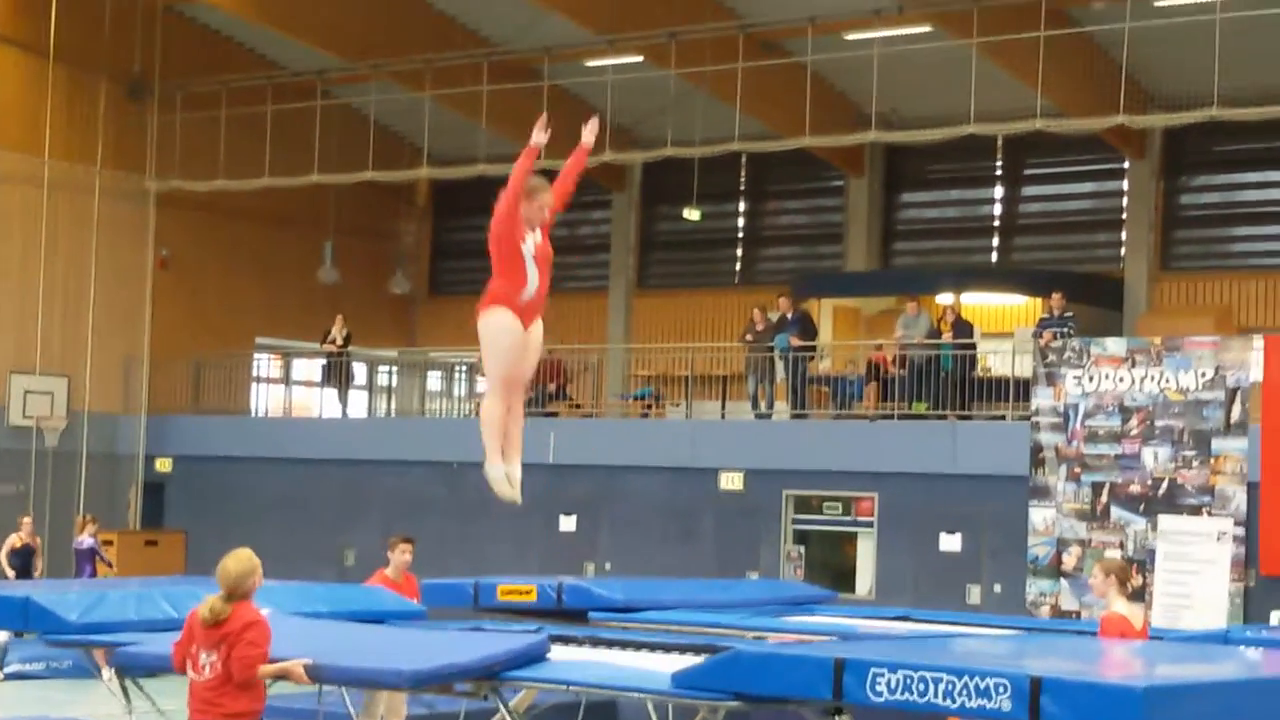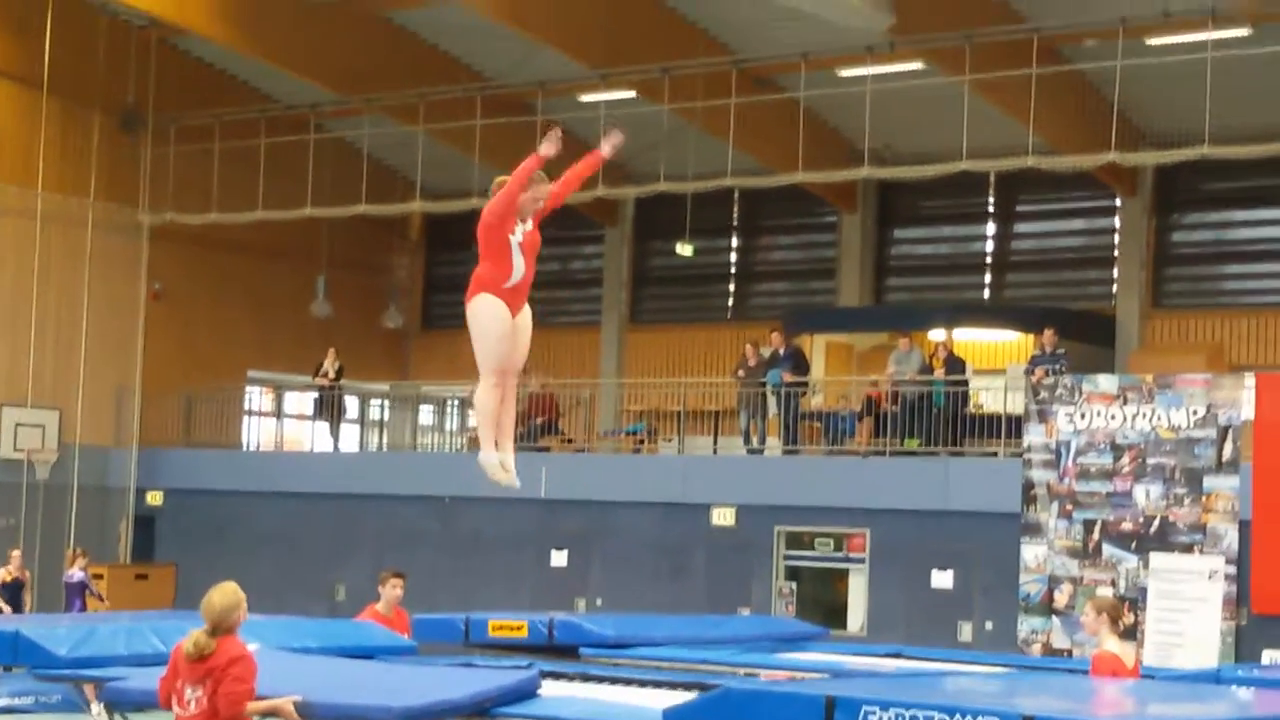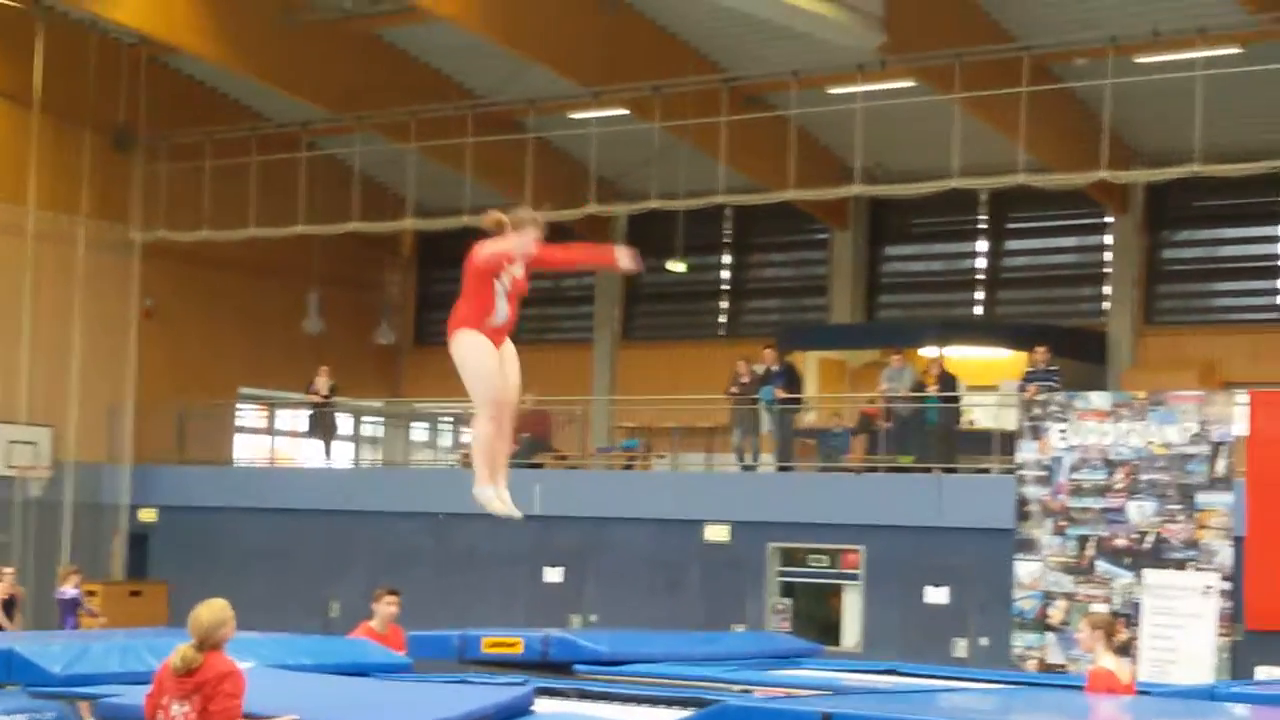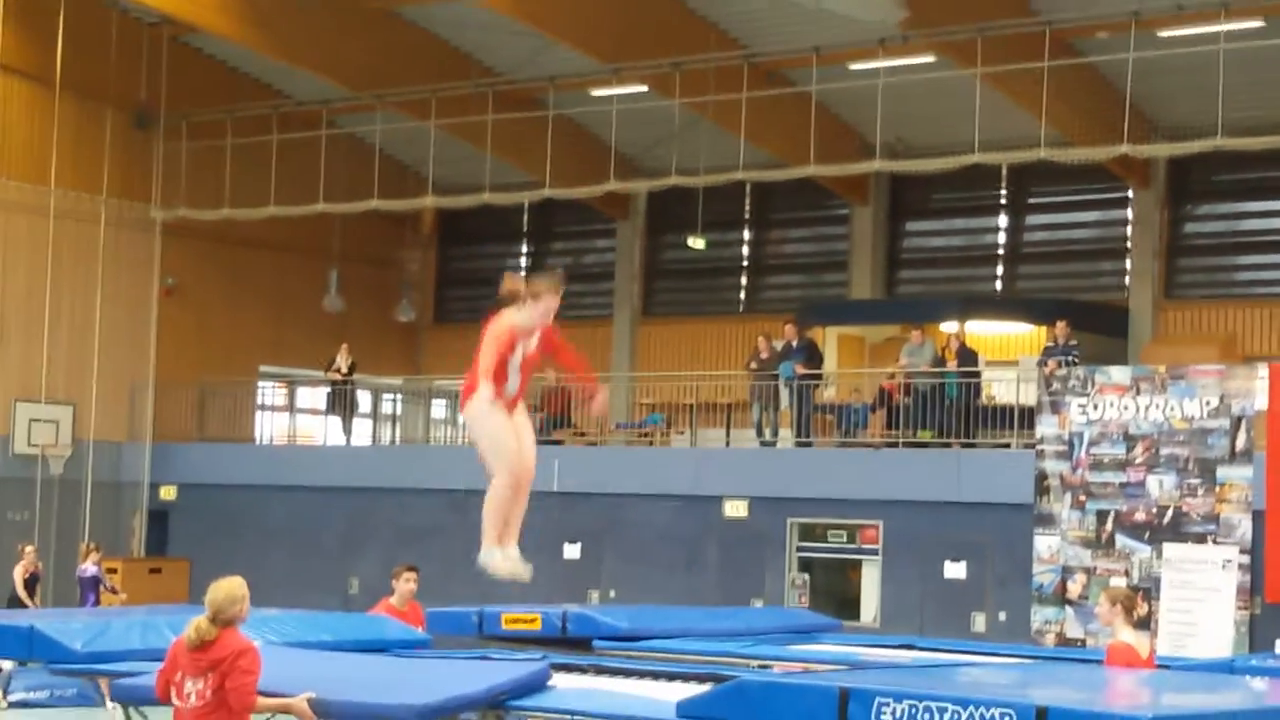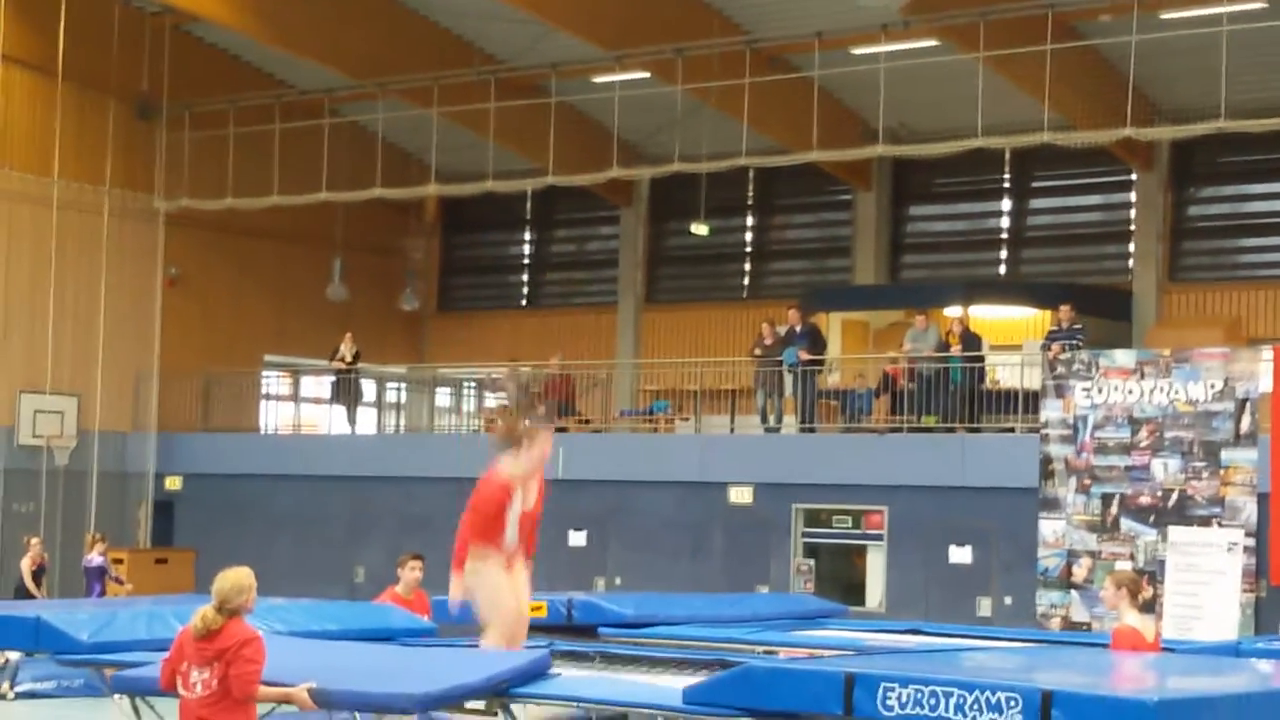
dt=0.2s
person 1, frame 1
left shoulder: (539, 227)
right shoulder: (503, 227)
left elbow: (565, 187)
right elbow: (513, 190)
left wrist: (584, 148)
right wrist: (532, 149)
left hip: (530, 317)
right hip: (500, 312)
left knee: (517, 392)
right knee: (499, 389)
left ankle: (512, 464)
right ankle: (493, 461)
person 1, frame 2
left shoulder: (533, 215)
right shoulder: (496, 214)
left elbow: (568, 184)
right elbow: (511, 192)
left wrist: (601, 154)
right wrist: (539, 157)
left hip: (517, 302)
right hip: (488, 298)
left knee: (509, 379)
right knee: (492, 375)
left ankle: (506, 452)
right ankle: (488, 449)
person 1, frame 3
left shoulder: (528, 257)
right shoulder: (484, 253)
left elbow: (572, 257)
right elbow: (489, 259)
left wrist: (612, 257)
right wrist: (510, 253)
left hip: (499, 338)
right hip: (469, 333)
left knee: (507, 413)
right knee: (492, 409)
left ankle: (499, 488)
right ankle: (484, 486)
person 1, frame 4
left shoulder: (543, 329)
right shoulder: (503, 326)
left elbow: (569, 359)
right elbow: (488, 353)
left wrist: (594, 387)
right wrist: (484, 387)
left hip: (511, 405)
right hip: (484, 401)
left knee: (525, 474)
right knee: (509, 474)
left ankle: (509, 548)
right ankle: (489, 549)
person 1, frame 5
left shoulder: (536, 478)
right shoulder: (497, 483)
right elbow: (469, 525)
left wrist: (527, 559)
right wrist: (457, 574)
left hip: (511, 557)
right hip: (483, 558)
left knee: (520, 623)
right knee: (508, 622)
